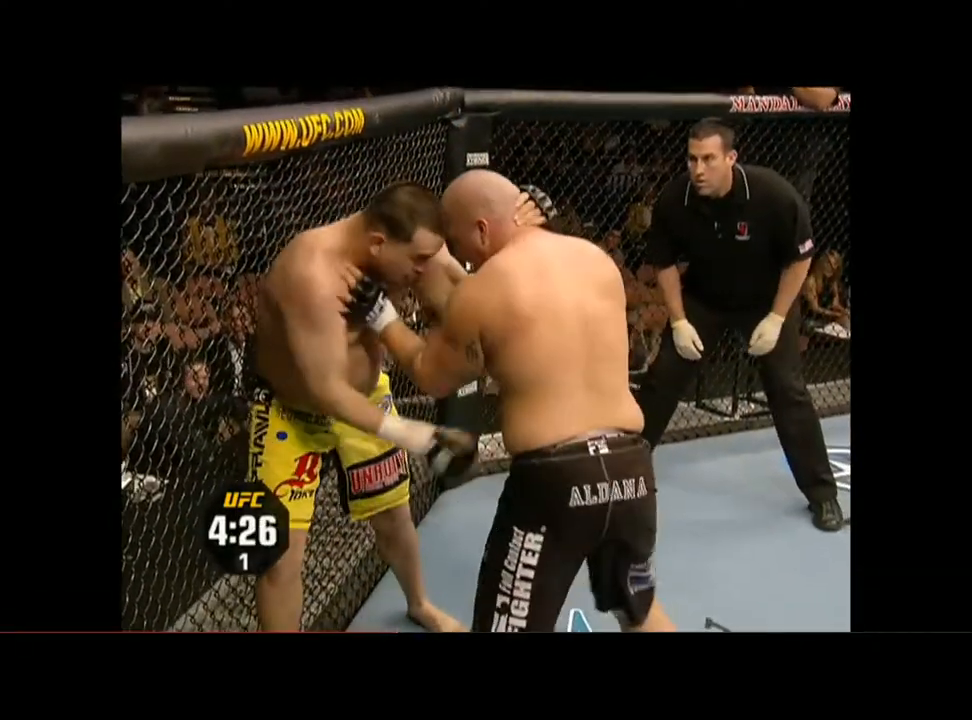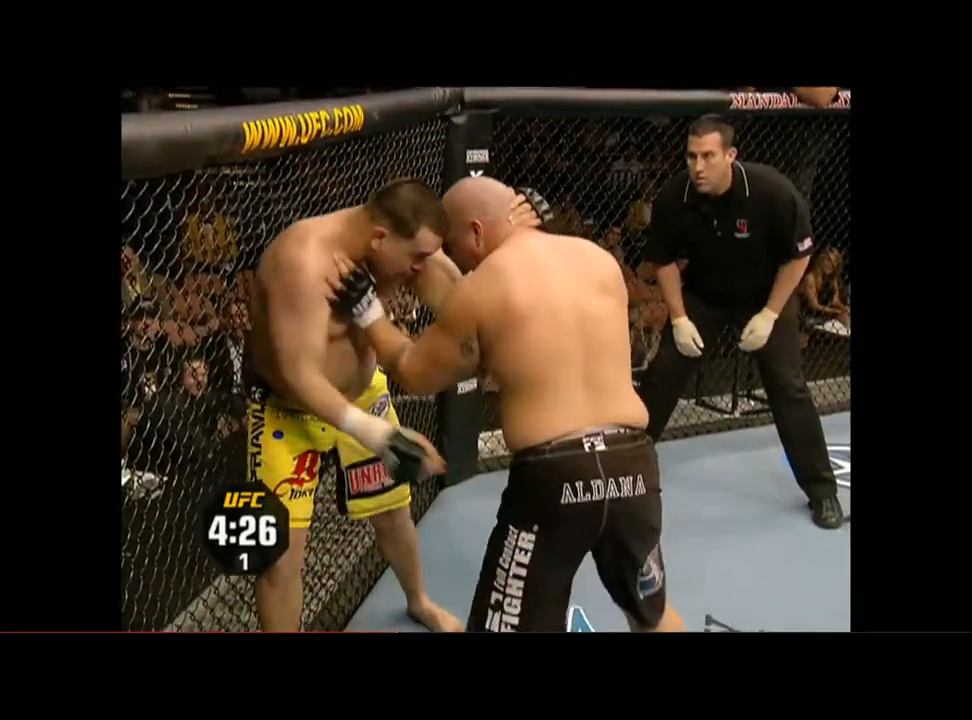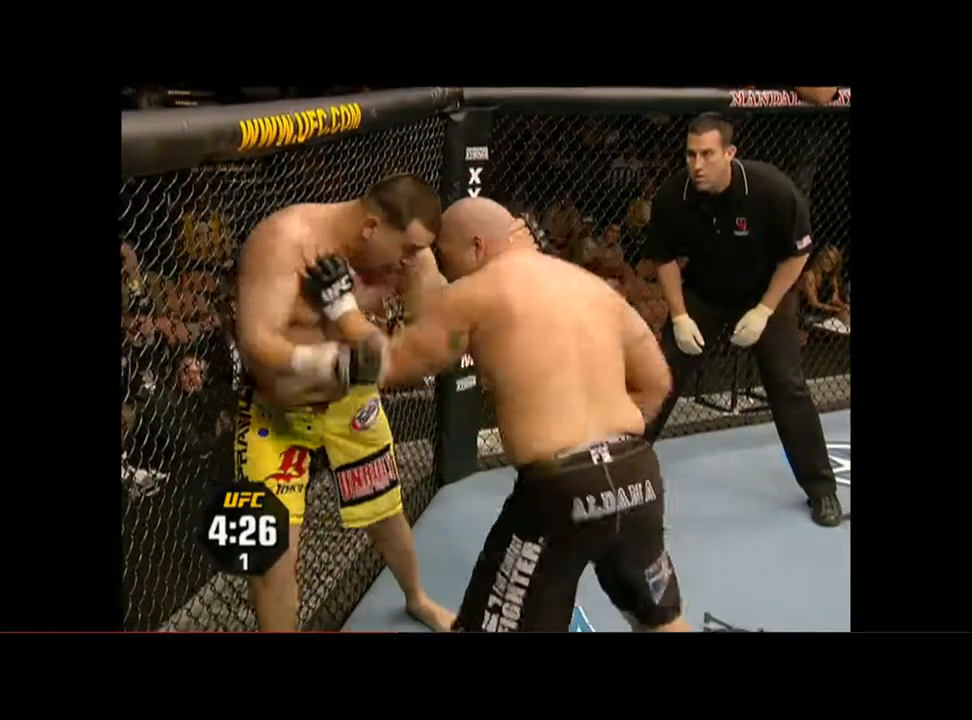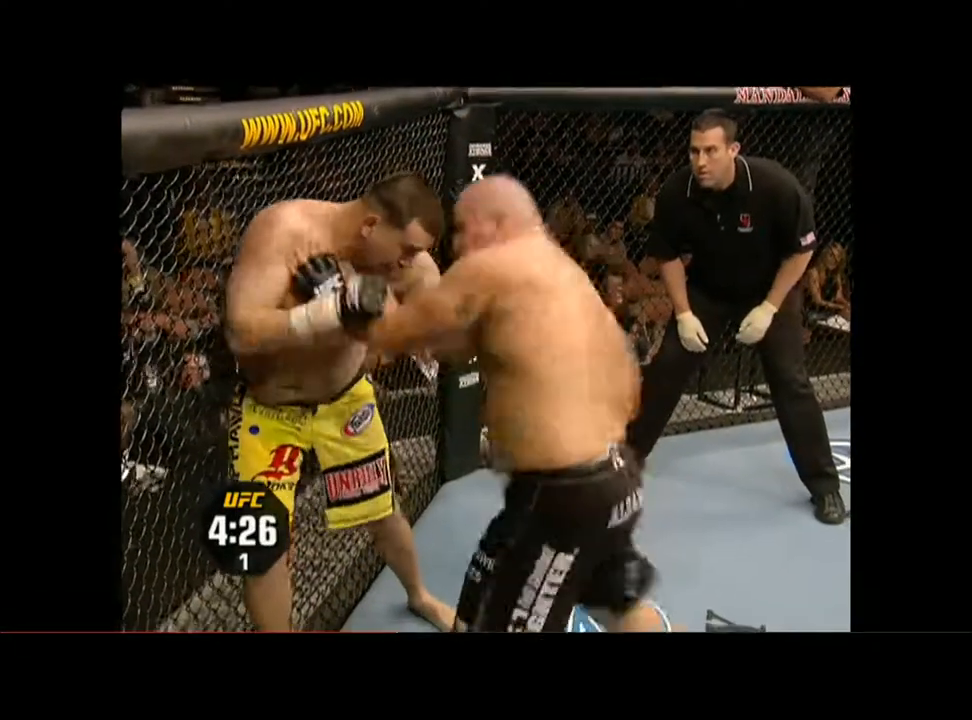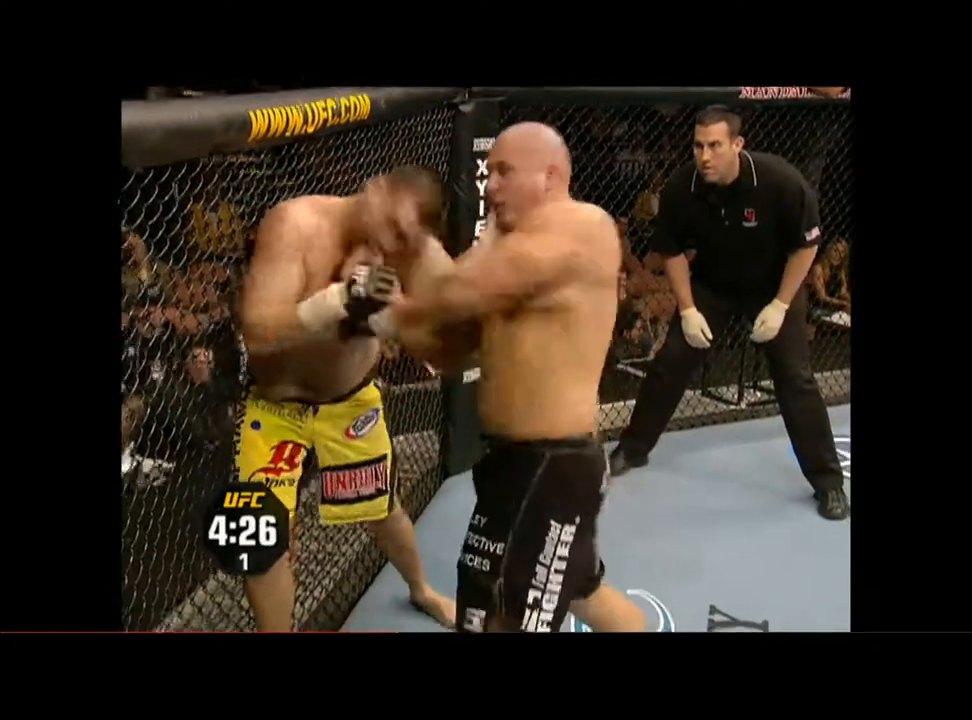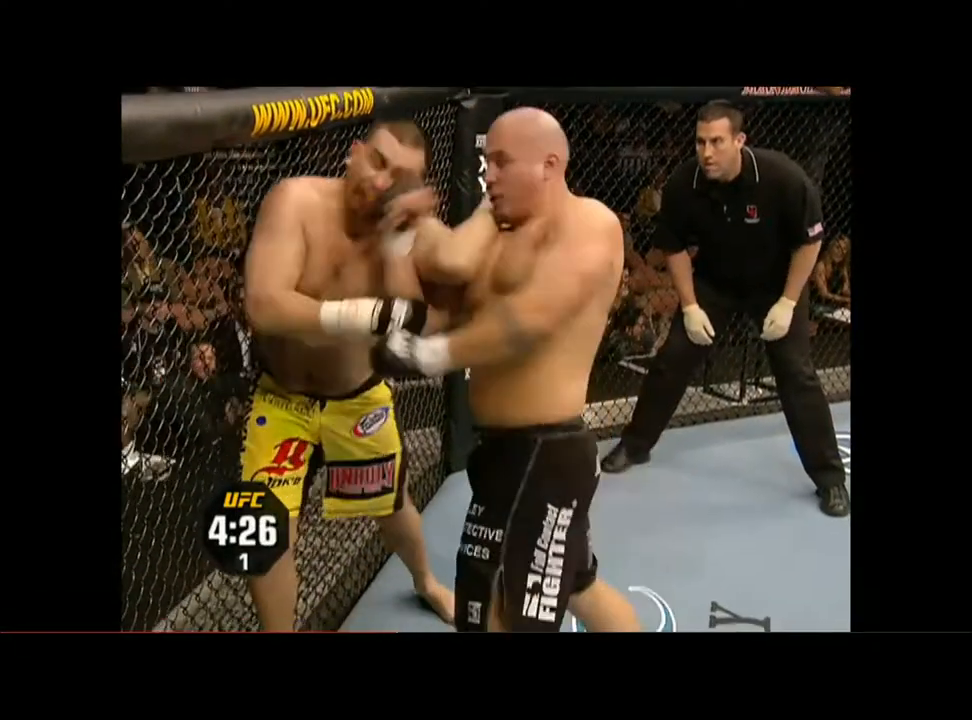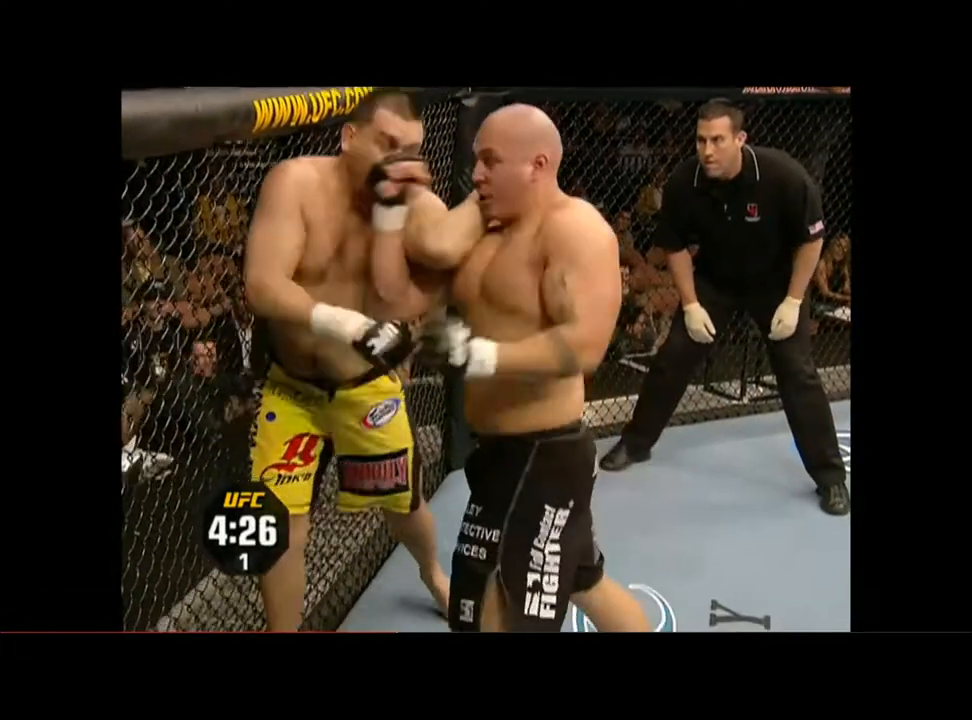
dt=0.1s
person 1, frame 1
left shoulder: (482, 294)
right shoulder: (597, 258)
left elbow: (429, 377)
left wrist: (380, 315)
left hip: (555, 481)
right hip: (631, 467)
left knee: (508, 627)
right knee: (637, 612)
person 1, frame 2
left shoulder: (479, 291)
right shoulder: (597, 258)
left elbow: (418, 376)
left wrist: (366, 311)
left hip: (553, 479)
right hip: (631, 463)
left knee: (502, 627)
right knee: (650, 611)
person 1, frame 3
left shoulder: (476, 295)
right shoulder: (590, 285)
left elbow: (391, 366)
right elbow: (657, 379)
left hip: (560, 490)
right hip: (634, 477)
left knee: (487, 630)
right knee: (659, 615)
person 1, frame 4
left shoulder: (492, 270)
right shoulder: (570, 280)
left elbow: (396, 331)
right elbow: (623, 393)
left hip: (559, 495)
right hip: (612, 480)
left knee: (484, 628)
right knee: (624, 605)
person 1, frame 5
left shoulder: (580, 225)
right shoulder: (510, 234)
left elbow: (465, 293)
left wrist: (393, 312)
left hip: (548, 467)
right hip: (523, 458)
left knee: (503, 619)
right knee: (582, 588)
person 1, frame 6
left shoulder: (587, 223)
right shoulder: (497, 227)
left elbow: (530, 319)
right elbow: (450, 266)
left wrist: (428, 353)
right wrist: (414, 223)
left hip: (541, 454)
right hip: (512, 448)
left knee: (508, 617)
right knee: (579, 584)
person 1, frame 7
left shoulder: (572, 229)
right shoulder: (491, 217)
left elbow: (581, 346)
right elbow: (437, 251)
left wrist: (474, 354)
right wrist: (407, 195)
left hip: (539, 459)
right hip: (539, 449)
left knee: (506, 619)
right knee: (584, 579)
person 2, frame 1
left shoulder: (405, 247)
right shoulder: (313, 271)
right elbow: (325, 392)
right wrist: (423, 439)
left hip: (365, 393)
right hip: (292, 405)
left knee: (392, 512)
right knee: (281, 557)
left ankle: (419, 603)
person 2, frame 2
left shoulder: (402, 245)
right shoulder: (305, 258)
right elbow: (301, 379)
right wrist: (380, 437)
left hip: (361, 393)
right hip: (286, 406)
left knee: (393, 512)
right knee: (280, 556)
left ankle: (419, 601)
person 2, frame 3
left shoulder: (399, 252)
right shoulder: (286, 237)
right elbow: (256, 345)
right wrist: (329, 364)
left hip: (350, 399)
right hip: (274, 408)
left knee: (386, 514)
right knee: (276, 554)
left ankle: (417, 599)
person 2, frame 4
left shoulder: (400, 255)
right shoulder: (284, 227)
right elbow: (243, 332)
right wrist: (330, 310)
left hip: (344, 400)
right hip: (268, 405)
left knee: (383, 515)
left ankle: (420, 596)
person 2, frame 5
left shoulder: (416, 254)
right shoulder: (295, 222)
right elbow: (259, 332)
right wrist: (339, 299)
left hip: (349, 401)
right hip: (273, 401)
left knee: (384, 511)
left ankle: (421, 590)
right ankle: (278, 636)
person 2, frame 6
right shoulder: (294, 199)
left elbow: (420, 317)
right elbow: (263, 308)
left wrist: (398, 239)
right wrist: (371, 315)
left hip: (359, 398)
right hip: (281, 396)
left knee: (390, 507)
left ankle: (426, 582)
right ankle: (279, 635)
person 2, frame 7
right shoulder: (295, 181)
left elbow: (408, 311)
right elbow: (264, 290)
left wrist: (387, 212)
right wrist: (353, 327)
left hip: (372, 388)
right hip: (291, 387)
left knee: (401, 504)
right knee: (282, 531)
left ankle: (433, 574)
right ankle: (283, 633)
person 3, frame 1
left shoulder: (774, 195)
right shoulder: (673, 200)
left elbow: (800, 257)
right elbow: (664, 262)
left wrist: (776, 319)
right wrist: (679, 321)
left hip: (767, 298)
right hip: (702, 297)
left knee: (787, 389)
right knee: (664, 375)
left ankle: (822, 492)
person 3, frame 2
left shoulder: (773, 192)
right shoulder: (673, 197)
left elbow: (798, 256)
right elbow: (664, 260)
left wrist: (769, 315)
right wrist: (679, 318)
left hip: (766, 296)
right hip: (702, 295)
left knee: (787, 386)
right knee: (664, 372)
left ankle: (822, 490)
person 3, frame 3
left shoulder: (773, 190)
right shoulder: (672, 196)
left elbow: (796, 254)
right elbow: (665, 258)
left wrist: (763, 311)
right wrist: (679, 315)
left hip: (769, 293)
right hip: (702, 292)
left knee: (787, 384)
right knee: (666, 368)
left ankle: (821, 488)
person 3, frame 4
left shoulder: (776, 186)
right shoulder: (676, 193)
left elbow: (801, 250)
right elbow: (668, 255)
left wrist: (769, 309)
right wrist: (683, 313)
left hip: (771, 289)
right hip: (706, 289)
left knee: (790, 381)
right knee: (666, 367)
left ankle: (824, 485)
right ankle: (632, 451)
person 3, frame 5
left shoulder: (781, 181)
right shoulder: (680, 188)
left elbow: (806, 245)
right elbow: (672, 251)
left wrist: (779, 305)
right wrist: (687, 309)
left hip: (775, 286)
right hip: (710, 284)
left knee: (795, 377)
right knee: (671, 362)
left ankle: (828, 481)
right ankle: (633, 448)
person 3, frame 6
left shoulder: (783, 177)
right shoulder: (682, 185)
left elbow: (809, 241)
right elbow: (674, 248)
left wrist: (787, 303)
right wrist: (690, 306)
left hip: (776, 283)
right hip: (712, 281)
left knee: (796, 373)
right knee: (672, 358)
left ankle: (829, 478)
right ankle: (635, 444)
person 3, frame 7
left shoulder: (784, 176)
right shoulder: (683, 183)
left elbow: (811, 239)
right elbow: (675, 246)
left wrist: (793, 301)
right wrist: (691, 304)
left hip: (777, 281)
right hip: (713, 279)
left knee: (798, 372)
right knee: (673, 357)
left ankle: (830, 476)
right ankle: (635, 443)
